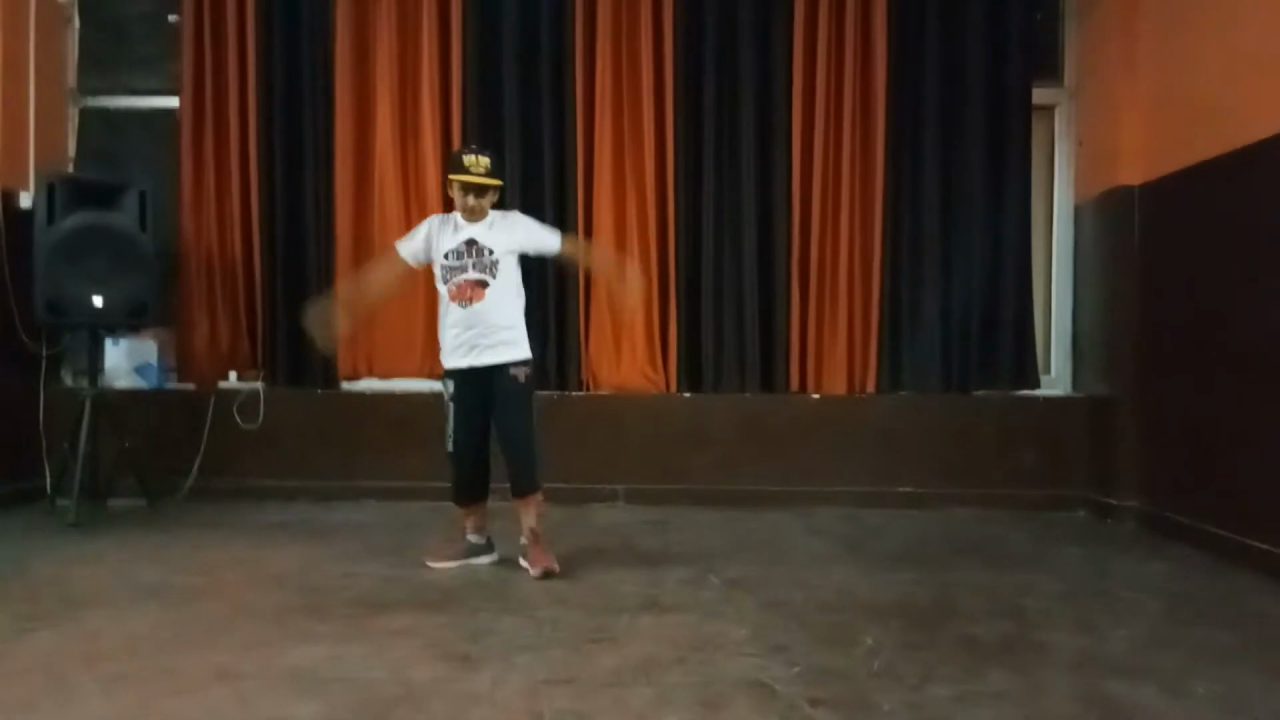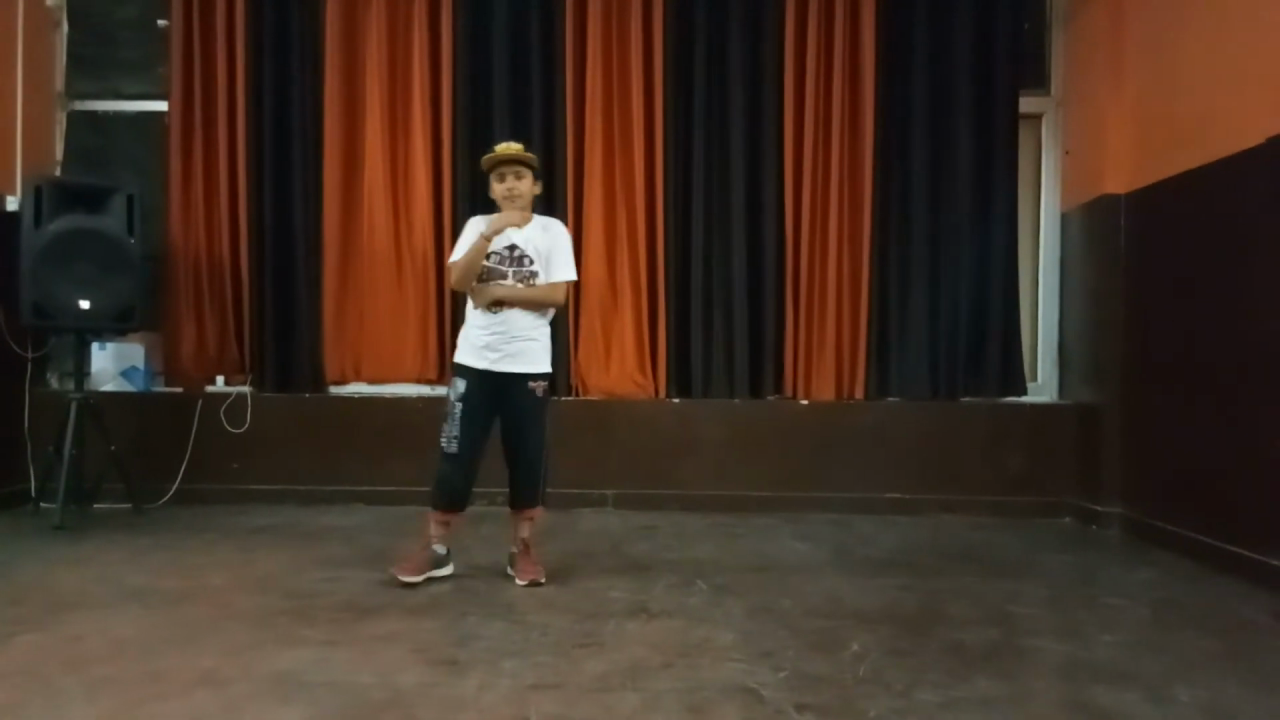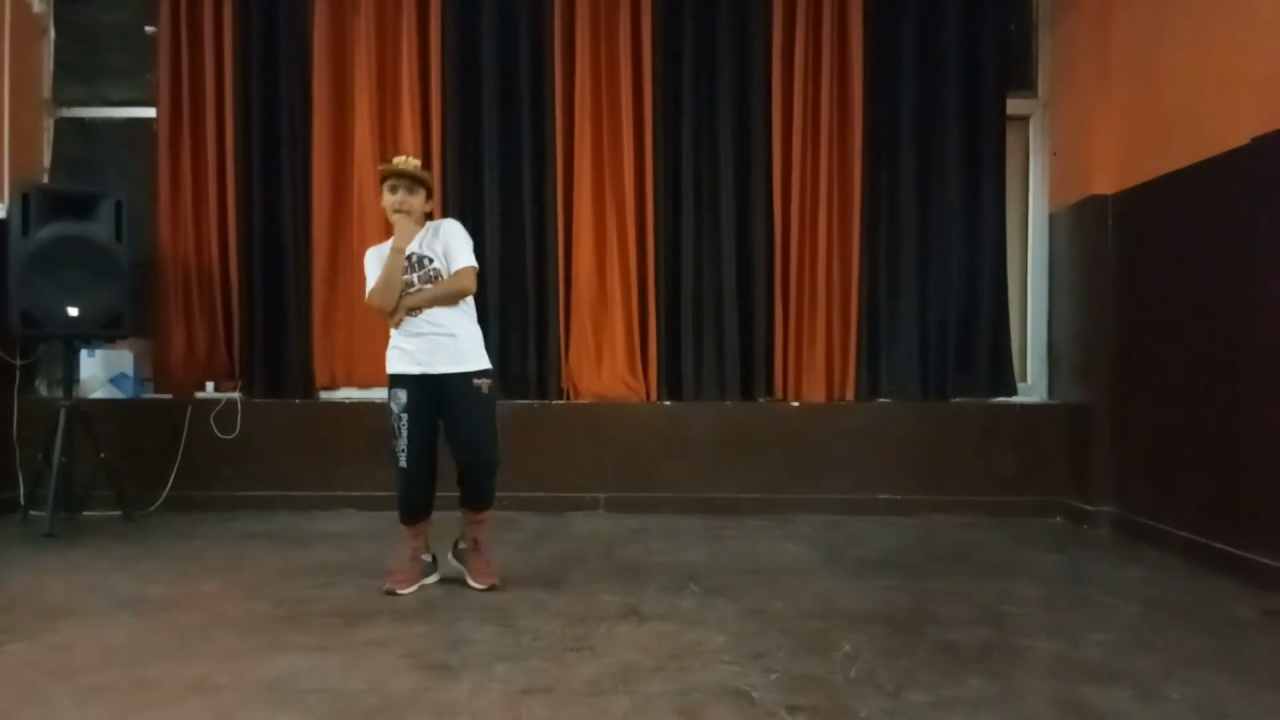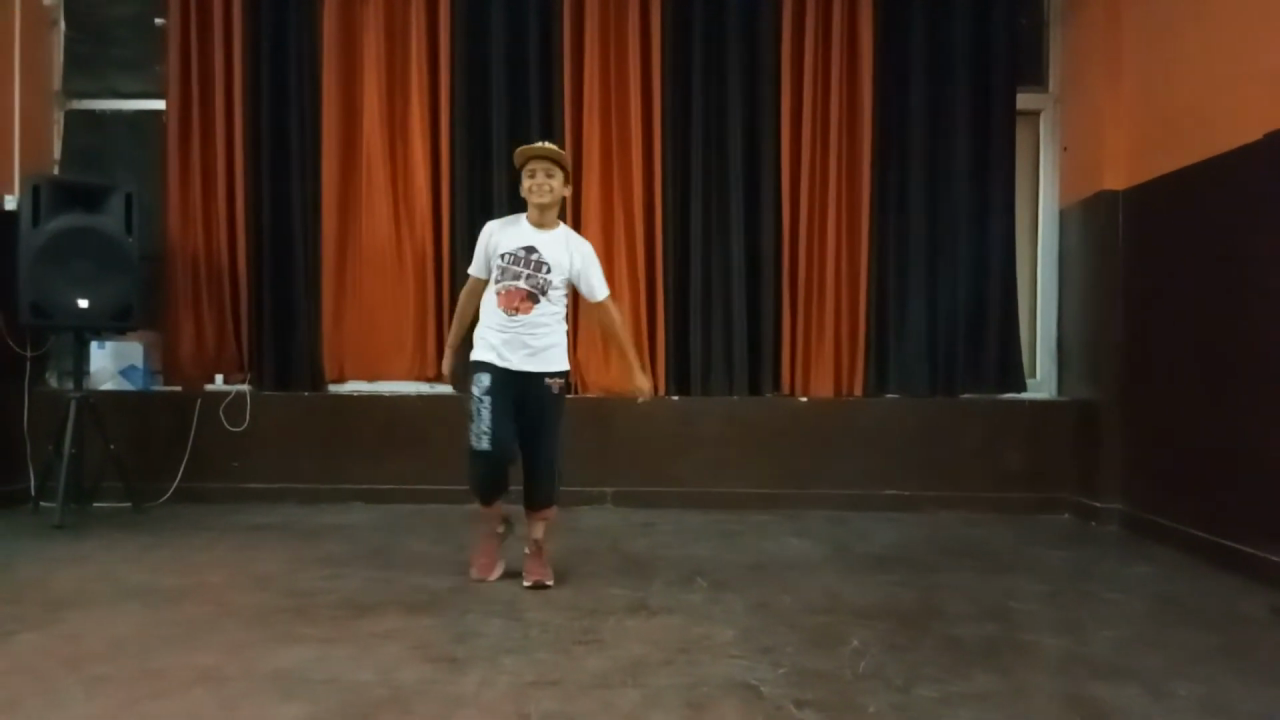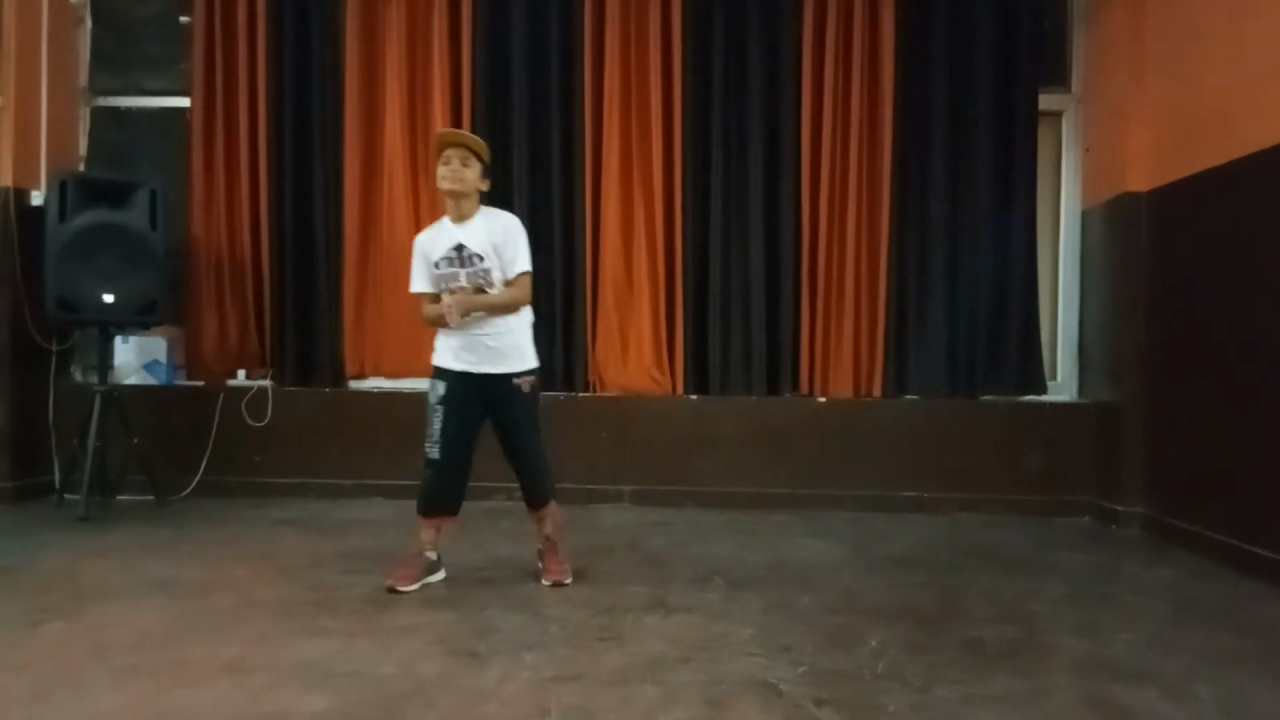
dt=1s
person 1, frame 1
left shoulder: (515, 224)
right shoulder: (435, 228)
left elbow: (567, 247)
right elbow: (393, 267)
left wrist: (616, 271)
right wrist: (346, 303)
left hip: (509, 358)
right hip: (459, 362)
left knee: (520, 448)
right knee: (464, 454)
left ankle: (533, 541)
right ankle: (475, 537)
person 1, frame 2
left shoulder: (553, 231)
right shoulder: (477, 226)
left elbow: (557, 295)
right elbow: (459, 281)
left wrist: (499, 292)
right wrist: (490, 233)
left hip: (528, 365)
right hip: (474, 361)
left knee: (527, 460)
right knee: (457, 455)
left ankle: (522, 550)
right ankle: (436, 547)
person 1, frame 3
left shoulder: (448, 231)
right shoulder: (377, 254)
left elbow: (465, 284)
right elbow: (383, 305)
left wrist: (409, 303)
right wrist: (398, 244)
left hip: (465, 365)
right hip: (409, 371)
left knee: (479, 459)
right knee: (412, 467)
left ankle: (472, 545)
right ankle: (419, 556)
person 1, frame 4
left shoulder: (577, 248)
right shoulder: (495, 232)
left elbow: (605, 309)
right elbow: (473, 291)
left wrist: (635, 369)
right wrist: (450, 349)
left hip: (546, 368)
right hip: (491, 360)
left knee: (542, 462)
right knee: (489, 451)
left ankle: (536, 549)
right ankle: (493, 529)
person 1, frame 5
left shoulder: (506, 226)
right shoulder: (426, 240)
left elbow: (521, 293)
right elbow: (426, 310)
left wrist: (473, 302)
right wrist: (445, 310)
left hip: (512, 365)
right hip: (455, 366)
left knee: (529, 459)
right knee: (442, 460)
left ankle: (550, 546)
right ankle: (427, 554)
